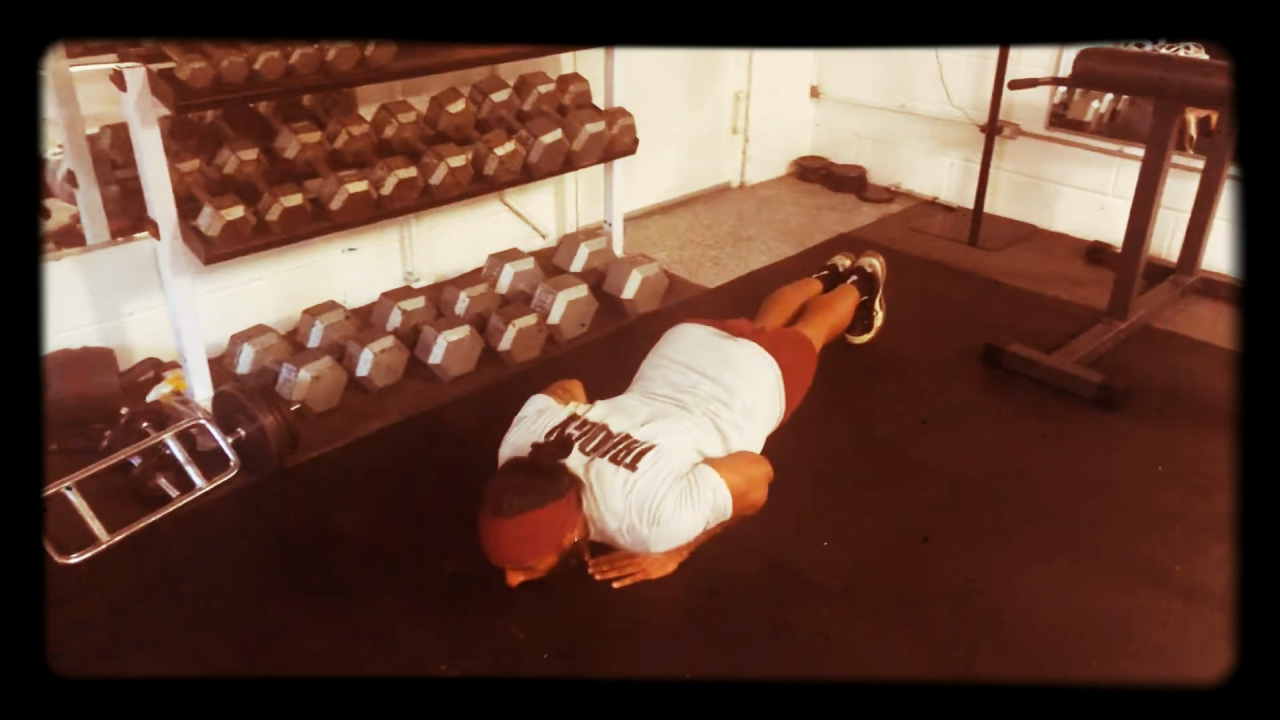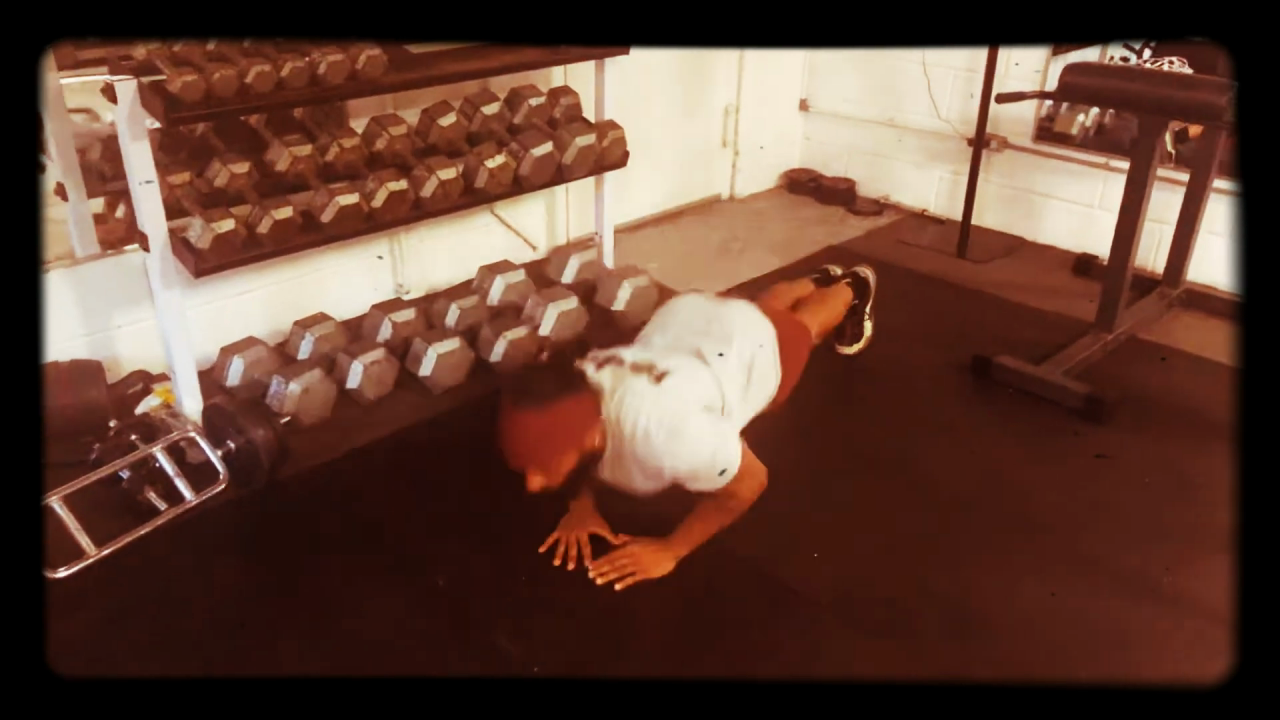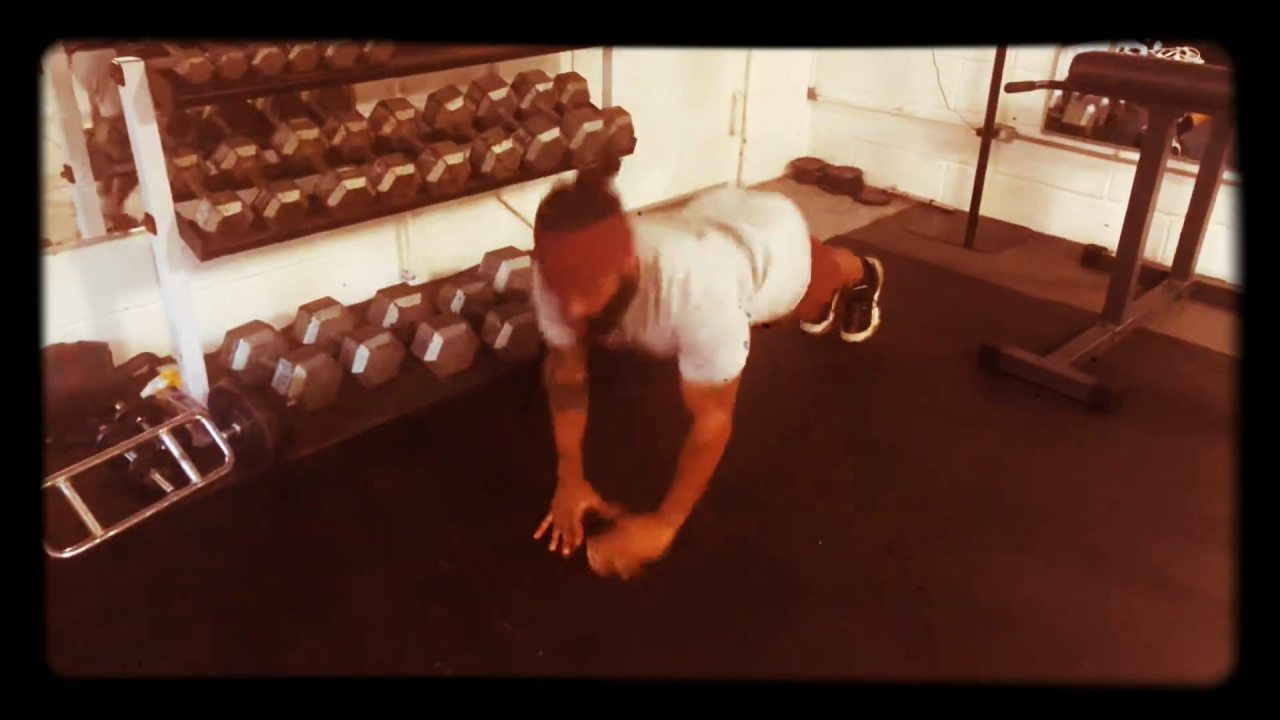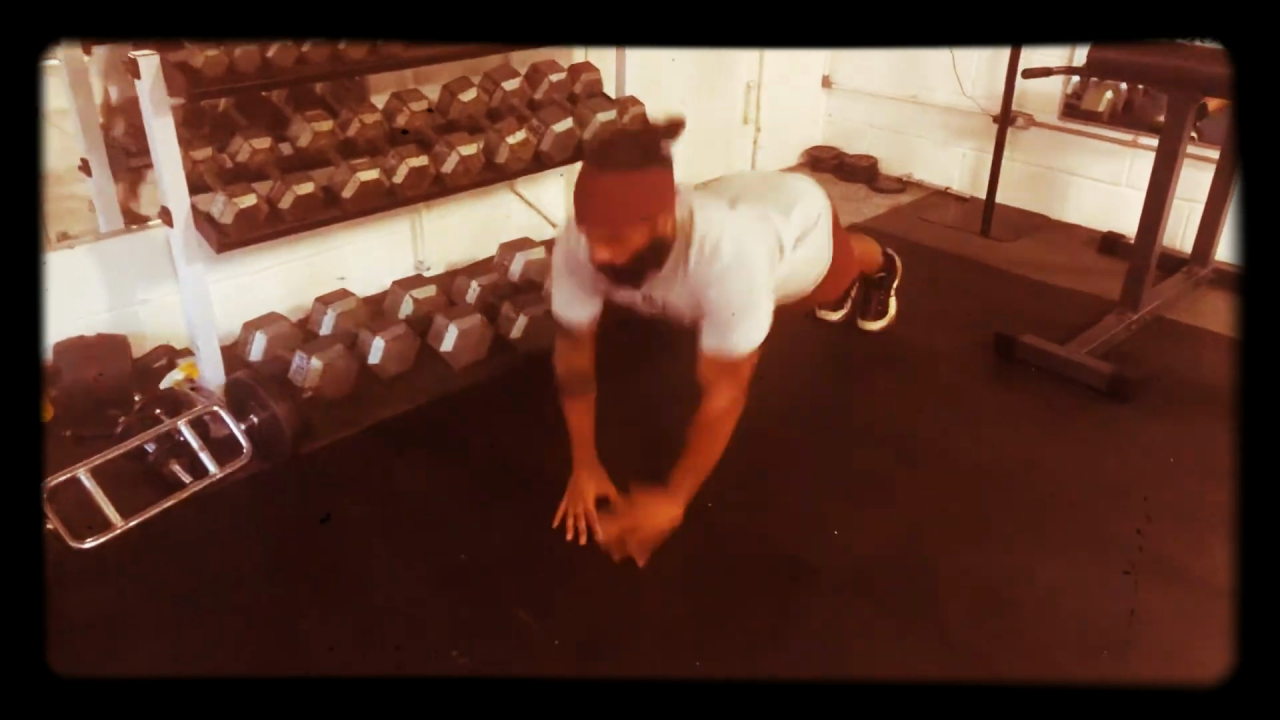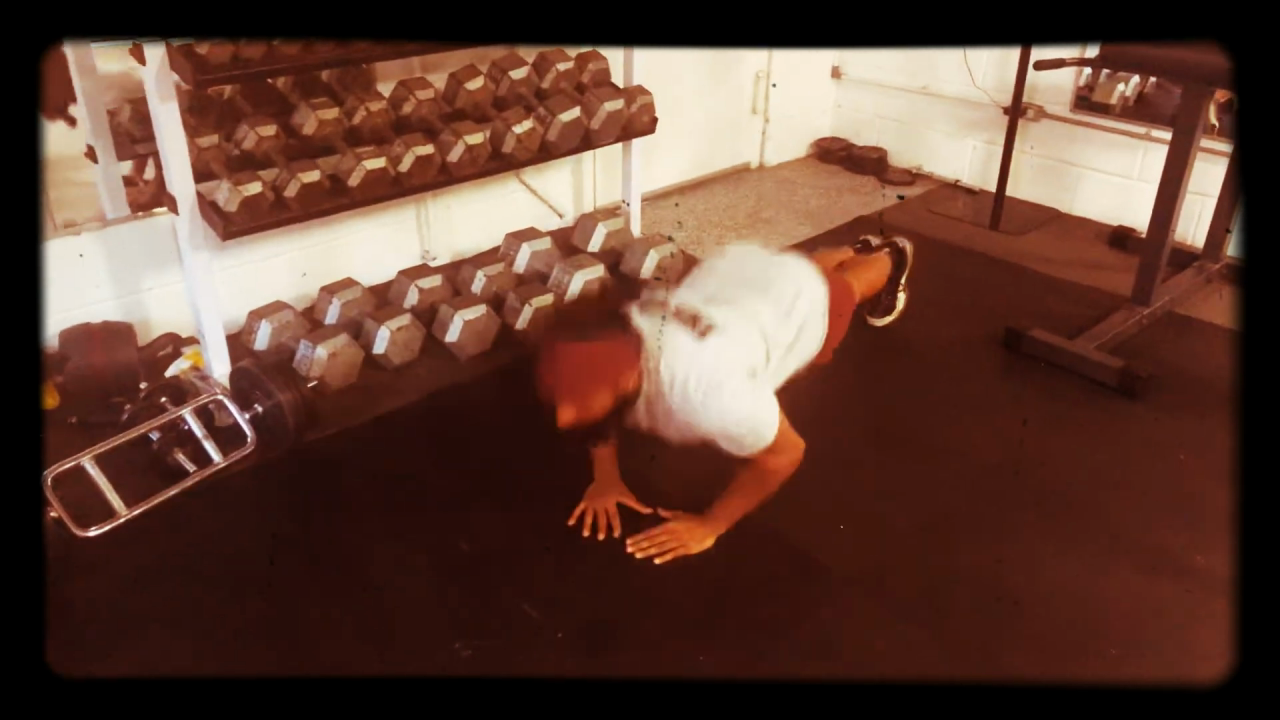
dt=1s
person 1, frame 1
left shoulder: (647, 517)
right shoulder: (525, 445)
left elbow: (757, 476)
left wrist: (673, 551)
left hip: (756, 375)
right hip: (688, 347)
left knee: (806, 333)
right knee: (764, 325)
left ankle: (862, 281)
right ankle: (830, 274)
person 1, frame 2
left shoulder: (666, 437)
left elbow: (751, 479)
left wrist: (671, 549)
right wrist: (581, 506)
left hip: (745, 348)
right hip: (684, 317)
left knee: (801, 325)
left ankle: (853, 286)
right ankle: (821, 279)
person 1, frame 3
left shoulder: (698, 289)
right shoulder: (558, 279)
left elbow: (712, 419)
right elbow: (565, 370)
left wrist: (666, 520)
right wrist: (571, 479)
left hip: (779, 235)
left knee: (833, 272)
left ankle: (864, 276)
right ankle: (826, 301)
person 1, frame 4
left shoulder: (727, 251)
right shoulder: (583, 242)
left elbow: (724, 393)
right elbow: (573, 347)
left wrist: (672, 501)
right wrist: (584, 467)
left hip: (804, 224)
left knee: (848, 260)
left ankle: (881, 265)
person 1, frame 5
left shoulder: (703, 391)
left elbow: (787, 452)
left wrist: (710, 525)
right wrist: (605, 479)
left hip: (802, 294)
right hip: (730, 268)
left knee: (848, 286)
left ankle: (891, 255)
right ankle: (860, 248)
